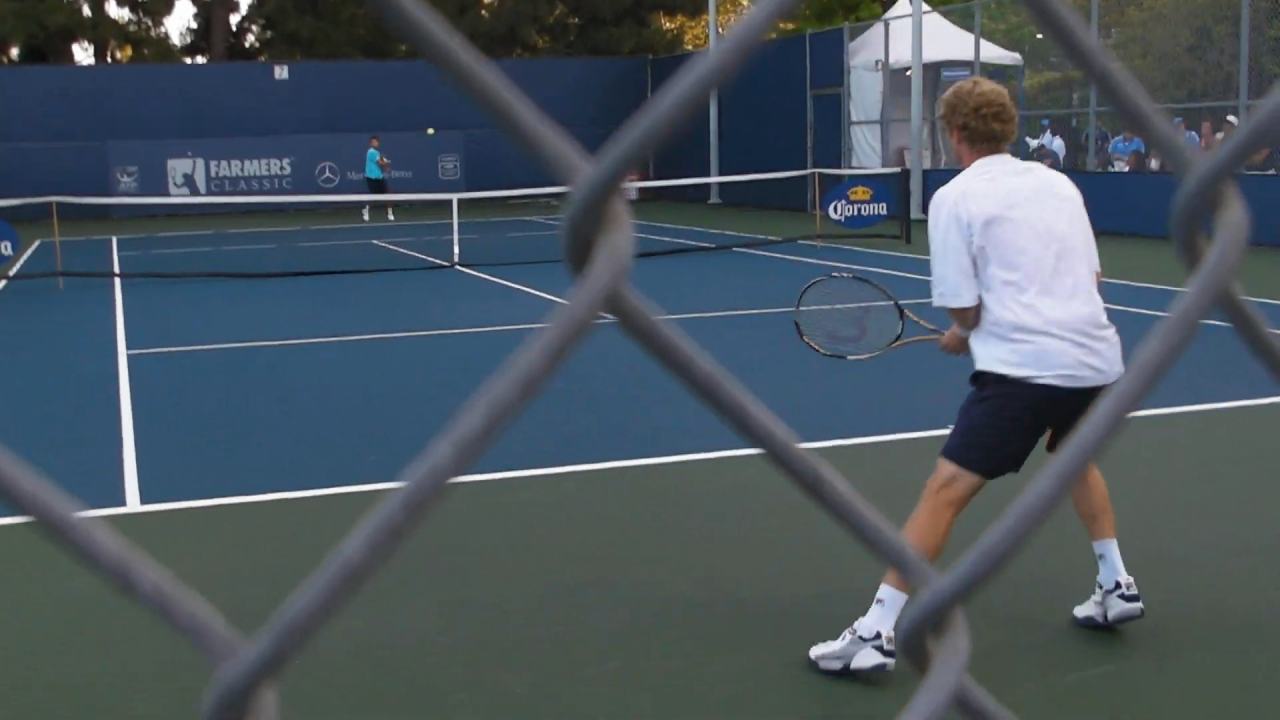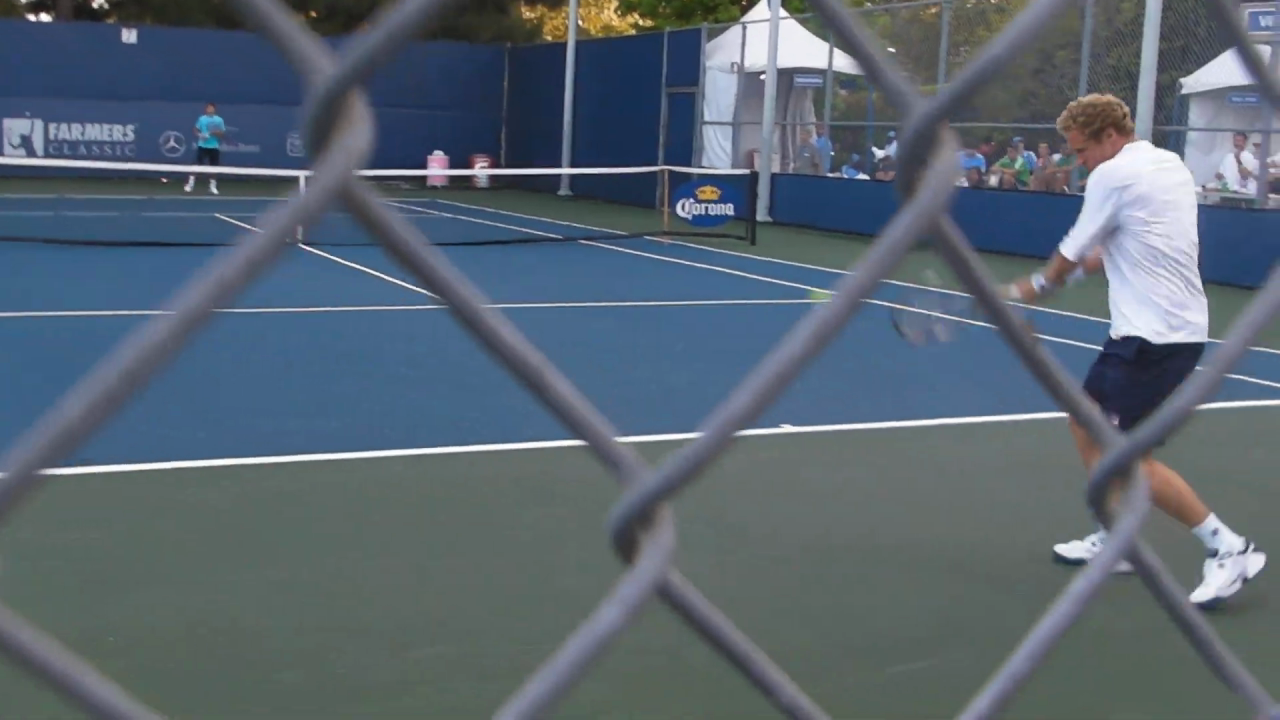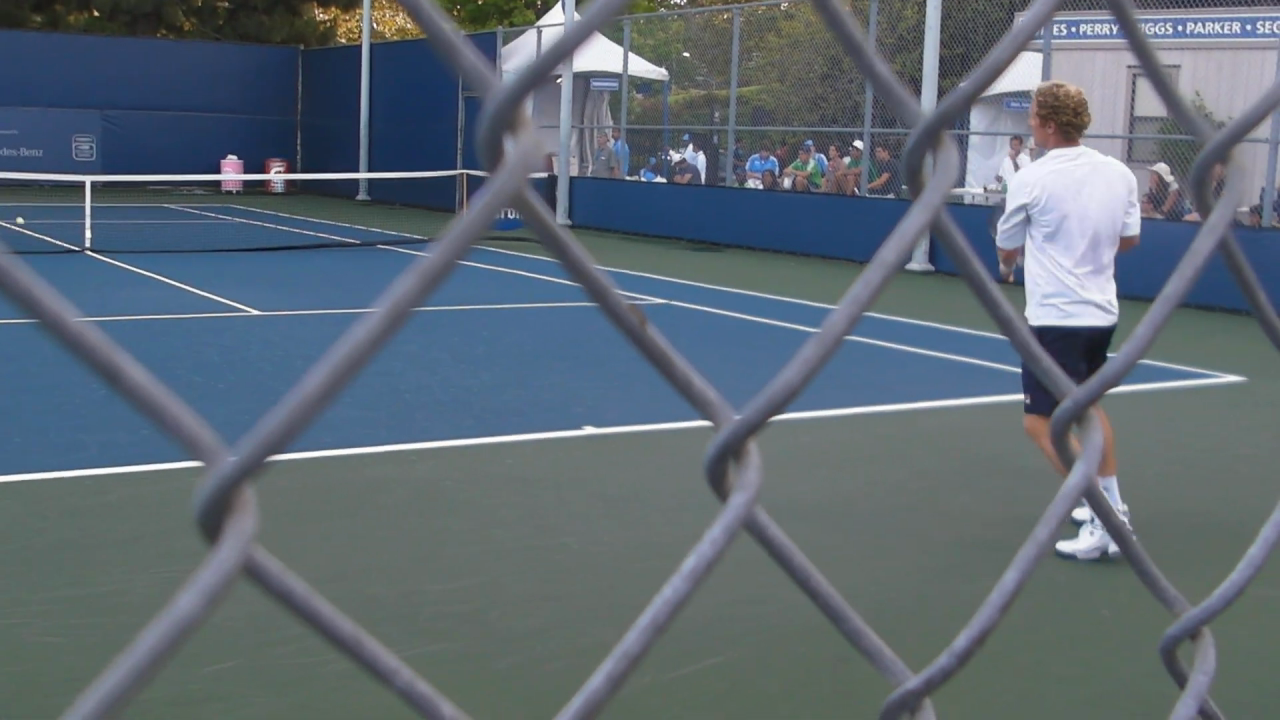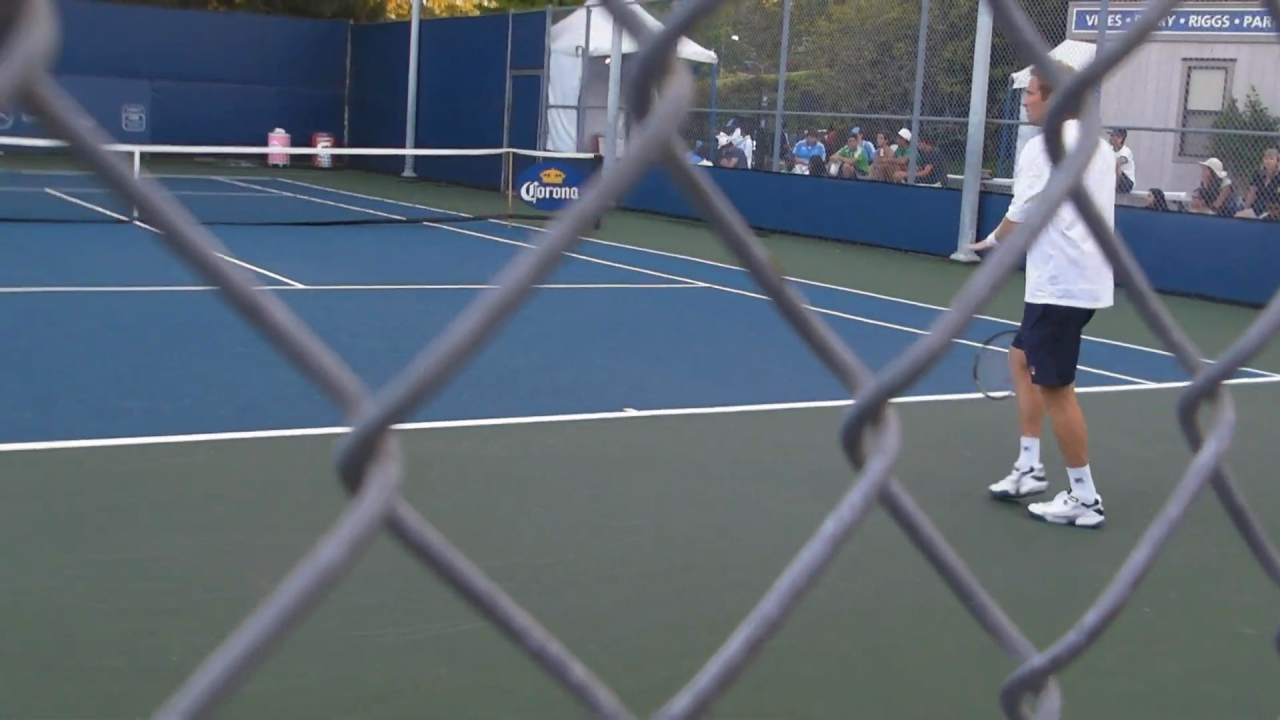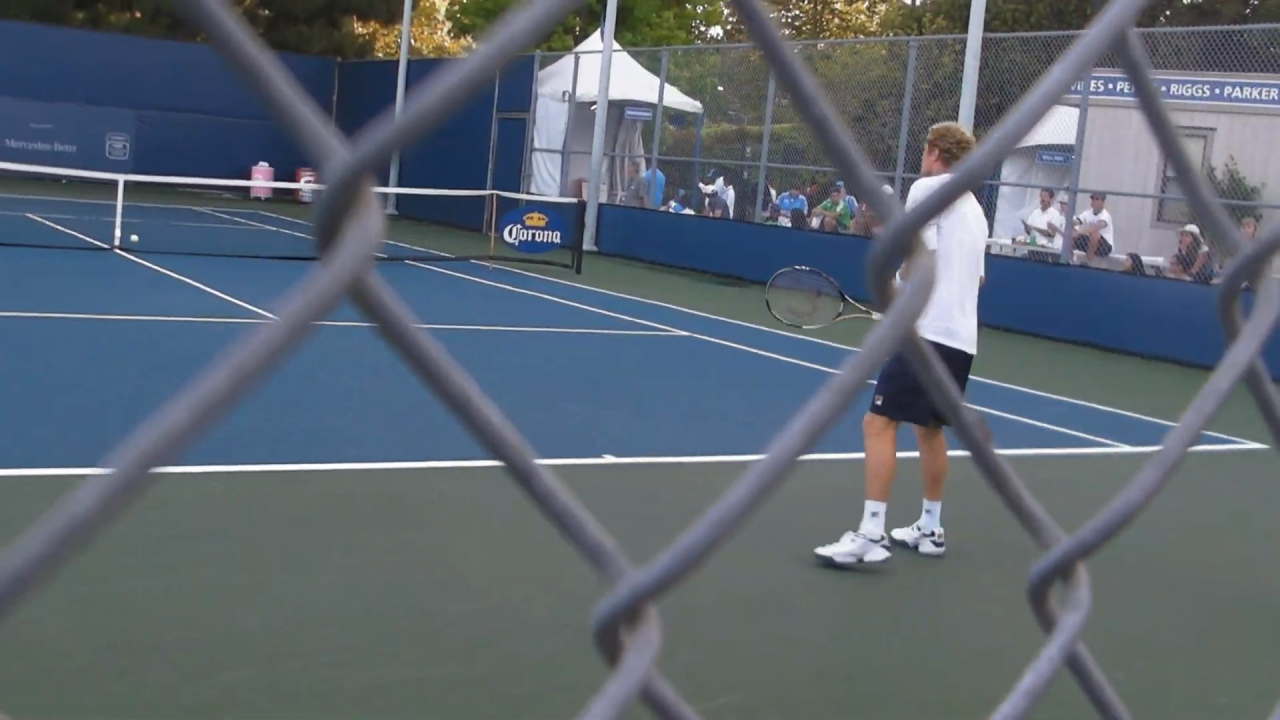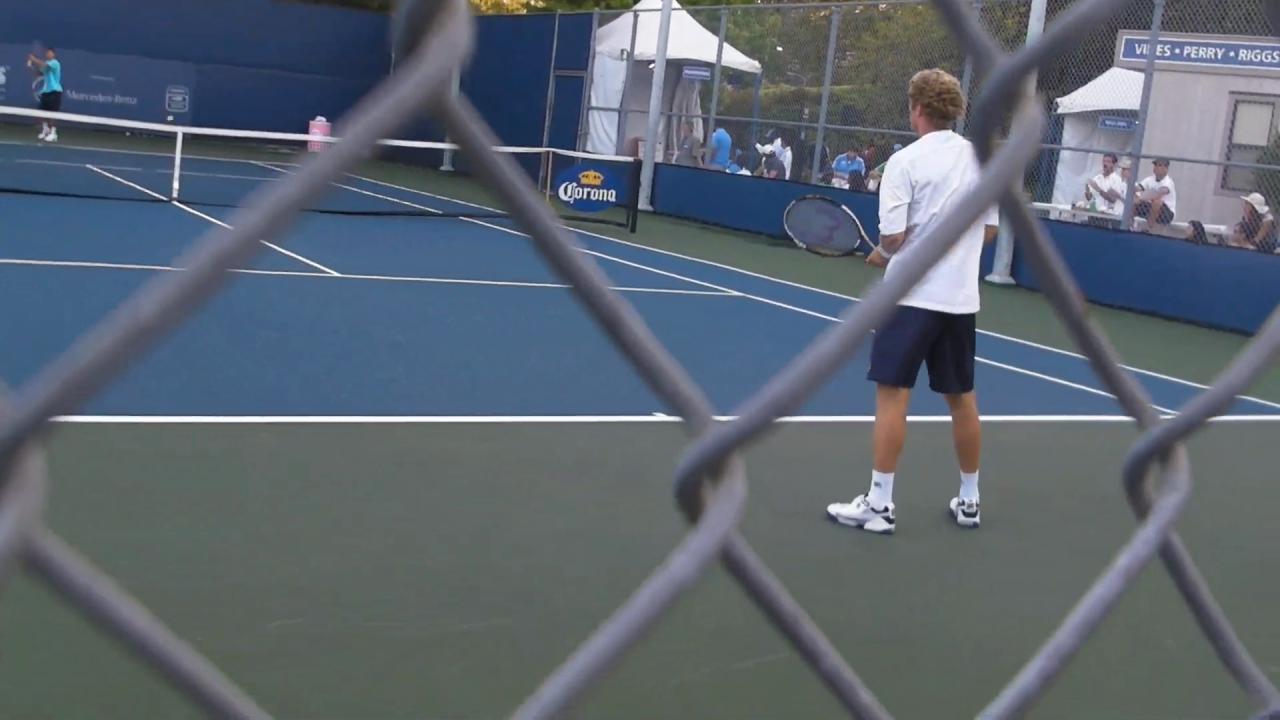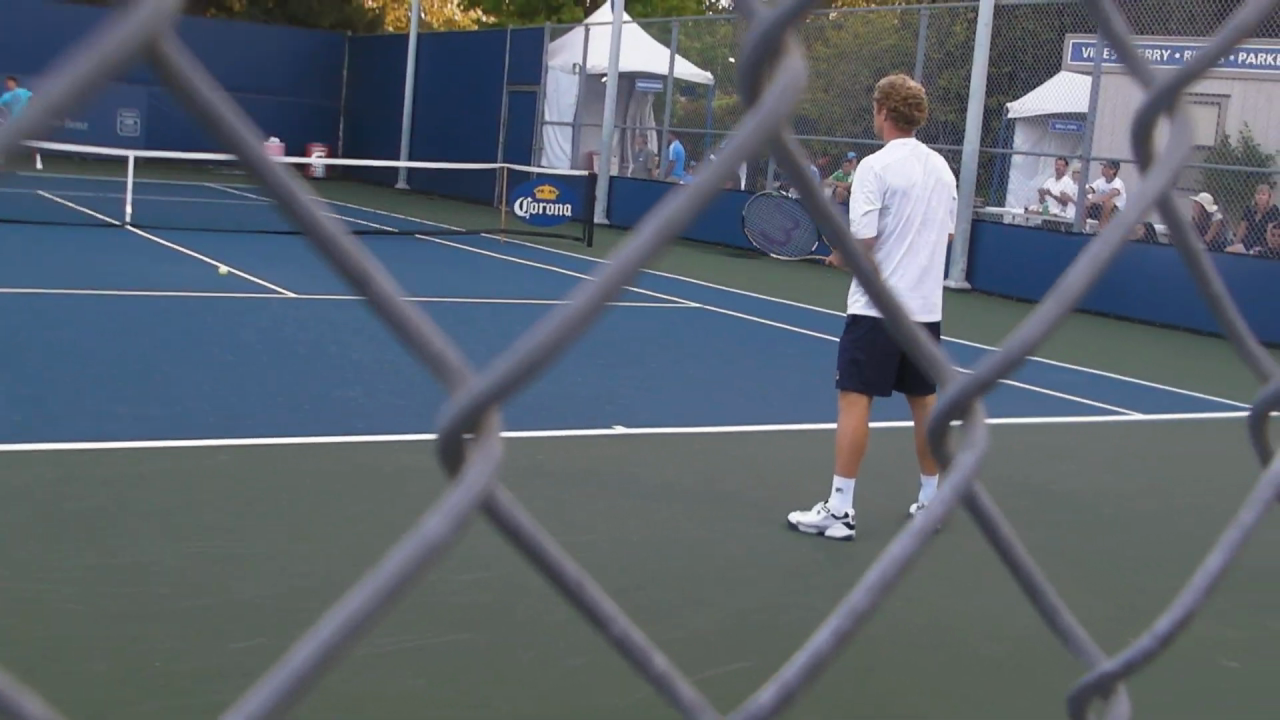
dt=0.7s
person 1, frame 1
left shoulder: (953, 200)
right shoulder: (1060, 184)
left elbow: (964, 310)
right elbow: (1089, 274)
left wrist: (959, 338)
left hip: (1021, 370)
right hip: (1099, 364)
left knee: (944, 494)
left ankle: (876, 633)
right ankle: (1116, 583)
person 1, frame 2
left shoulder: (1115, 176)
right shoulder: (1170, 165)
left elbow: (1073, 252)
left wrist: (1036, 285)
right wrist: (1097, 258)
left hip: (1158, 336)
right hip: (1142, 330)
right knee: (1086, 425)
left ankle: (1230, 549)
right ankle: (1114, 540)
person 1, frame 3
left shoulder: (1030, 179)
right shoulder: (1120, 173)
left elbow: (1007, 243)
right elbow: (1130, 238)
left wrist: (1007, 265)
left hip: (1054, 316)
right hip: (1100, 313)
left knee: (1046, 422)
left ankle: (1103, 524)
right ankle: (1112, 503)
person 1, frame 4
left shoulder: (1042, 146)
right shoulder: (1099, 147)
left elbow: (1019, 218)
left wrist: (990, 241)
left hip: (1058, 287)
right hip: (1085, 282)
left knee: (1055, 390)
right knee: (1021, 361)
left ankle: (1085, 499)
right ankle: (1032, 467)
person 1, frame 5
left shoulder: (925, 188)
right shoulder: (974, 206)
left elbow: (919, 251)
left hip: (929, 332)
right hip: (962, 336)
left knee: (879, 425)
right knee: (930, 429)
left ankle: (870, 534)
right ankle: (930, 529)
person 1, frame 6
left shoulder: (906, 161)
right shoulder: (981, 159)
left elbow: (893, 237)
right elbow: (989, 228)
left wrist: (883, 255)
left hip: (913, 295)
right hip: (961, 298)
left knee: (892, 394)
right knee: (962, 399)
left ankle: (879, 504)
right ankle: (969, 500)
person 1, frame 7
left shoulder: (875, 166)
right shoulder: (941, 167)
left elbow: (863, 238)
right elbow: (946, 234)
left wrist: (843, 256)
left hip: (878, 305)
right hip: (926, 305)
left knee: (854, 400)
right knee: (924, 402)
left ankle: (839, 510)
right ankle: (929, 502)
